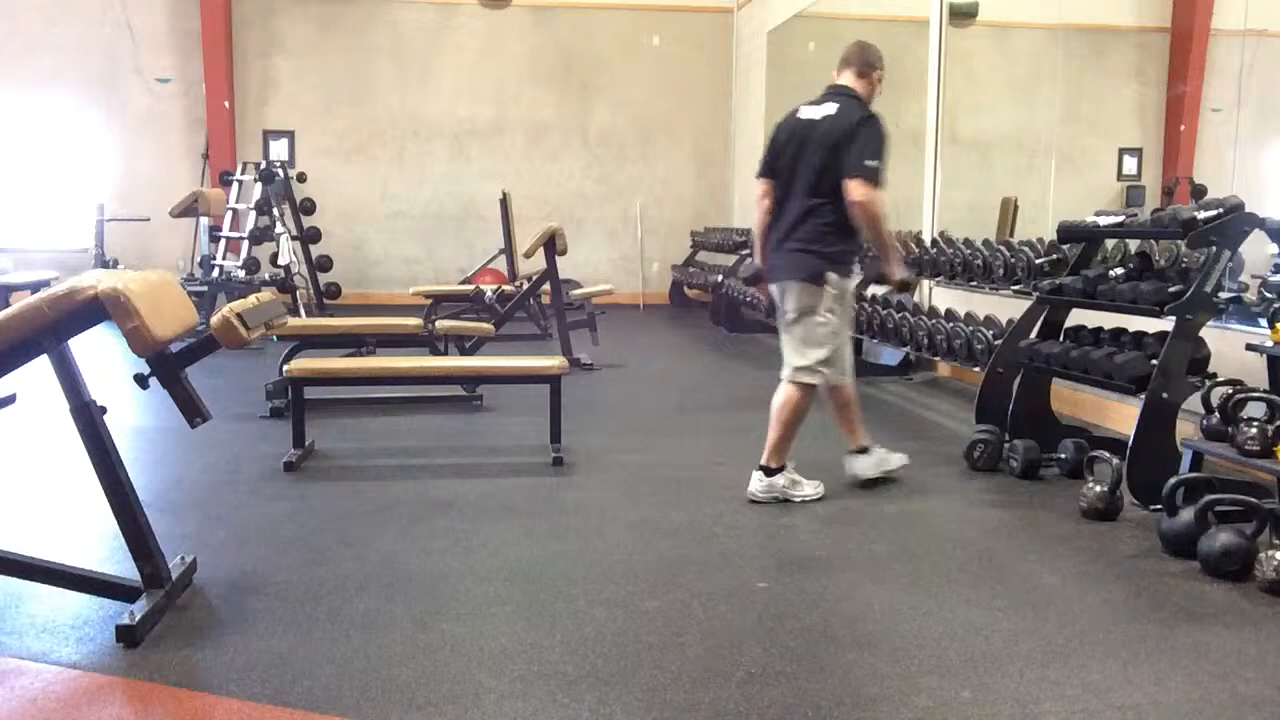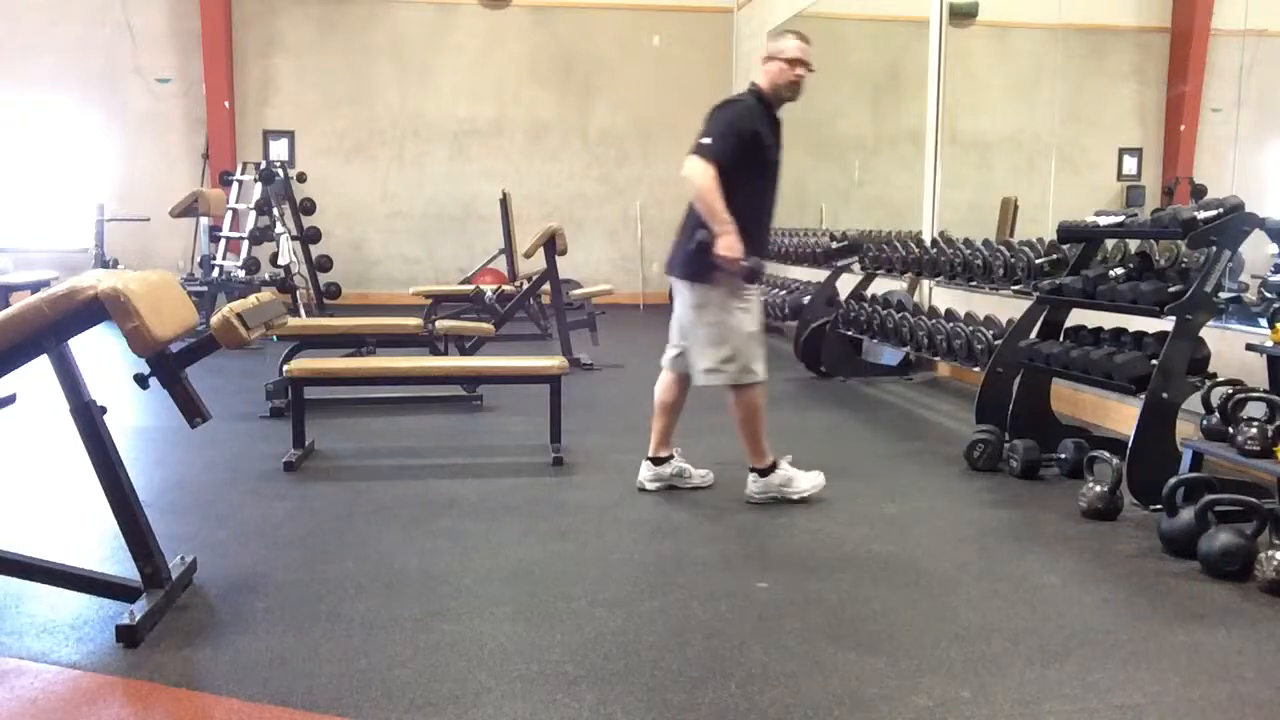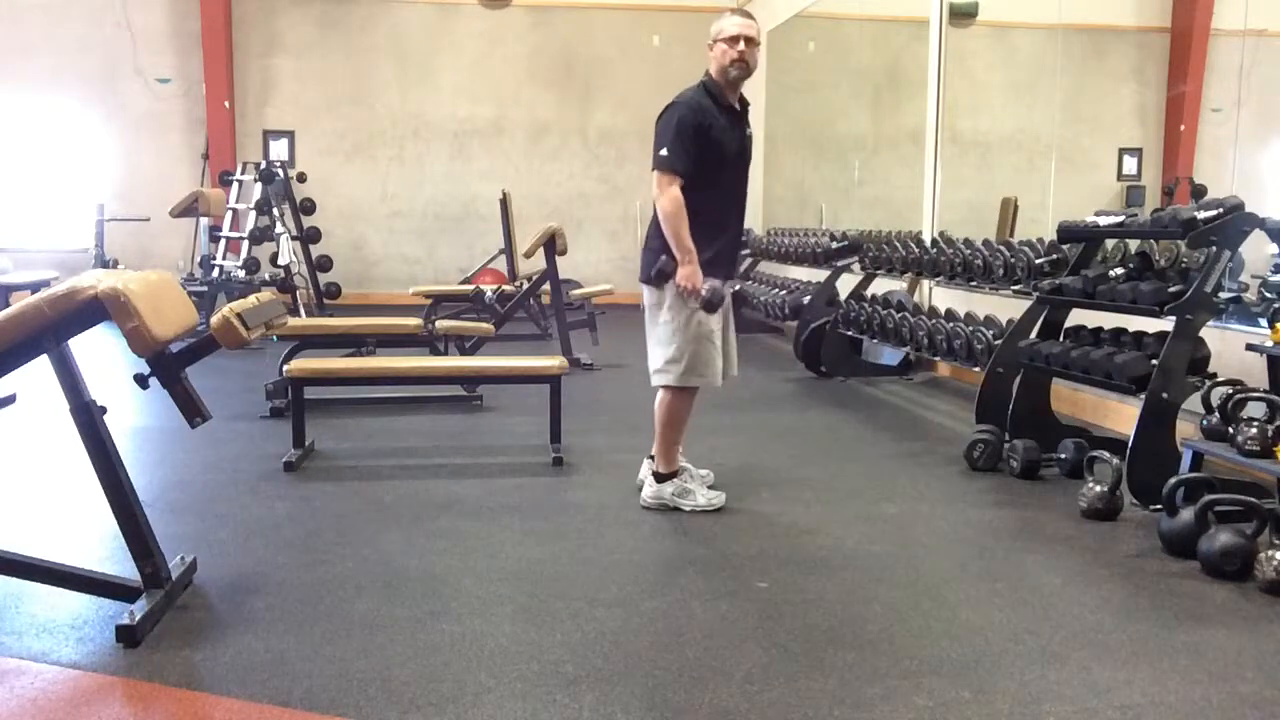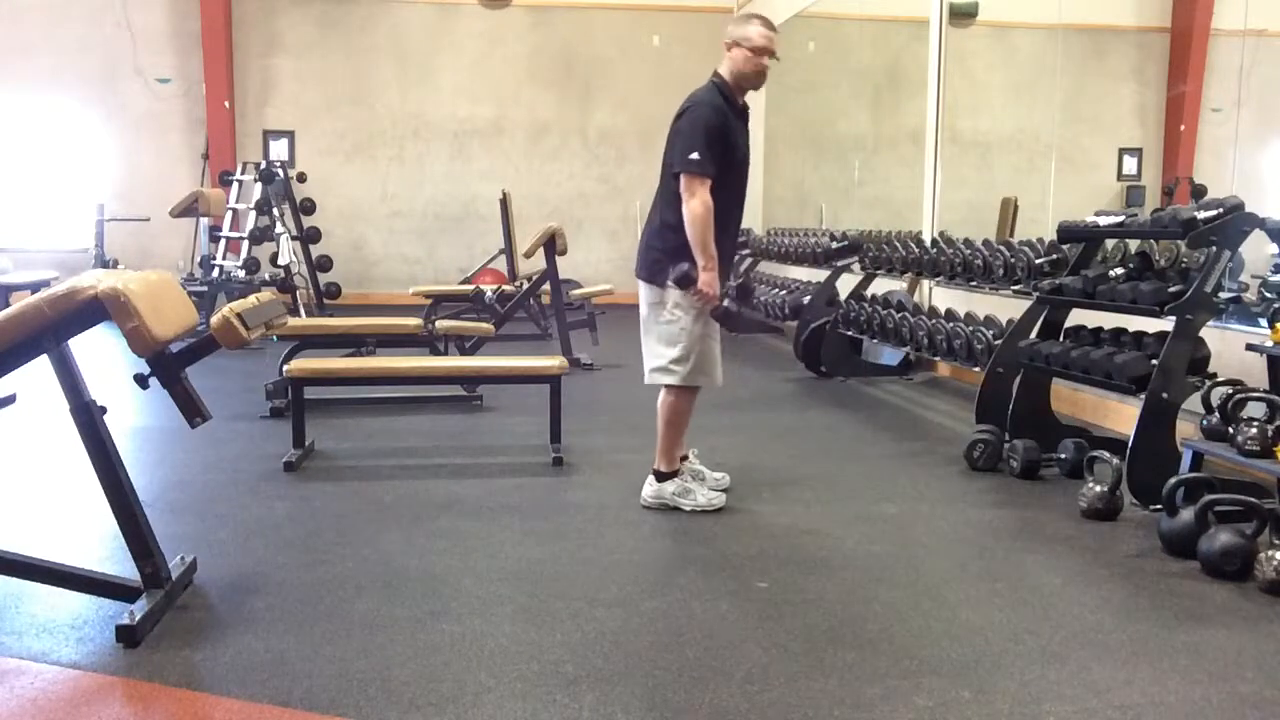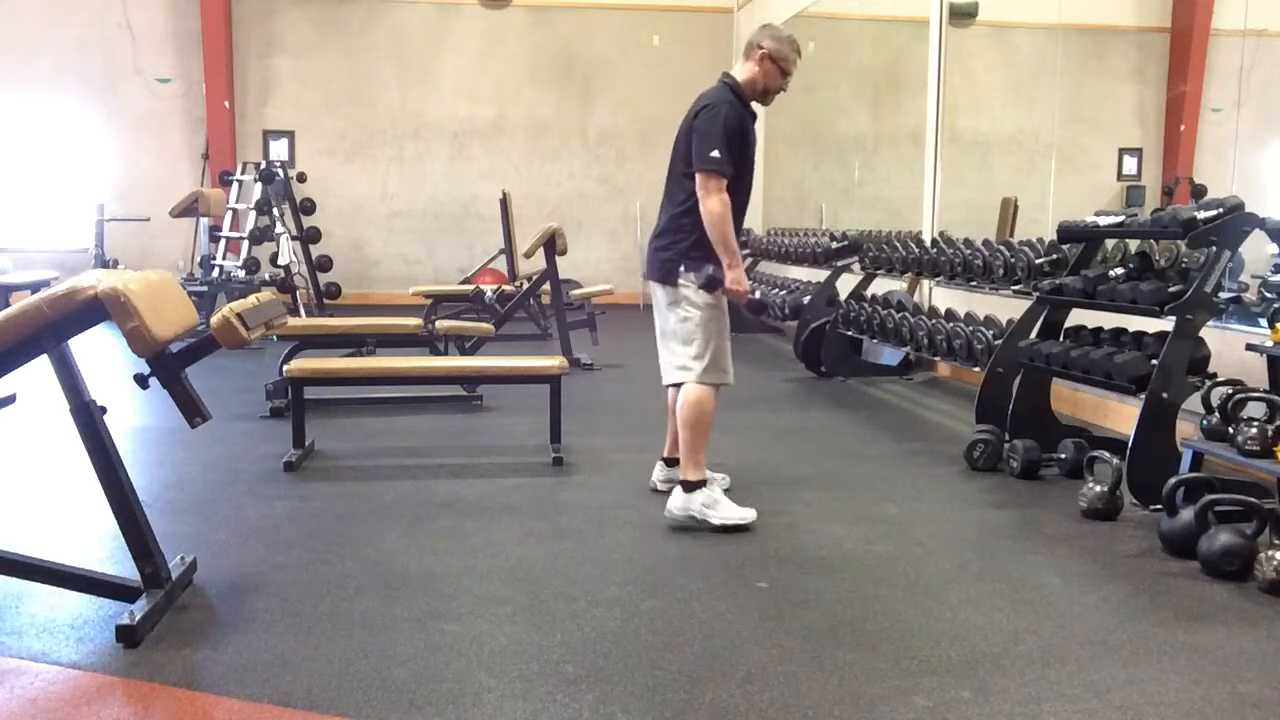
dt=0.5s
person 1, frame 1
left shoulder: (793, 119)
right shoulder: (862, 122)
left elbow: (764, 195)
right elbow: (860, 197)
left wrist: (761, 259)
right wrist: (890, 257)
left hip: (783, 261)
right hip: (821, 265)
left knee: (831, 364)
right knee: (805, 372)
left ankle: (862, 453)
right ankle: (770, 473)
person 1, frame 2
left shoulder: (764, 121)
right shoulder: (739, 111)
right elbow: (697, 169)
right wrist: (726, 234)
left hip: (701, 263)
right hip: (717, 265)
left knee: (683, 363)
right knee: (743, 371)
left ankle: (659, 461)
right ankle: (767, 472)
person 1, frame 3
left shoulder: (739, 113)
right shoulder: (689, 110)
right elbow: (665, 189)
right wrist: (686, 261)
left hip: (715, 268)
right hip: (685, 271)
left knee: (687, 371)
right knee: (682, 373)
left ankle: (661, 459)
right ankle: (664, 479)
person 1, frame 4
left shoulder: (732, 110)
right shoulder: (705, 109)
right elbow: (694, 194)
left wrist: (716, 265)
right wrist: (708, 268)
left hip: (682, 264)
right hip: (679, 266)
left knee: (686, 373)
right knee: (685, 374)
left ankle: (679, 462)
right ankle: (665, 479)
person 1, frame 5
left shoulder: (730, 108)
right shoulder: (721, 109)
right elbow: (711, 193)
left wrist: (725, 262)
right wrist: (733, 265)
left hip: (682, 260)
right hip: (690, 263)
left knee: (687, 369)
right knee: (702, 372)
left ankle: (673, 464)
right ankle: (692, 489)
